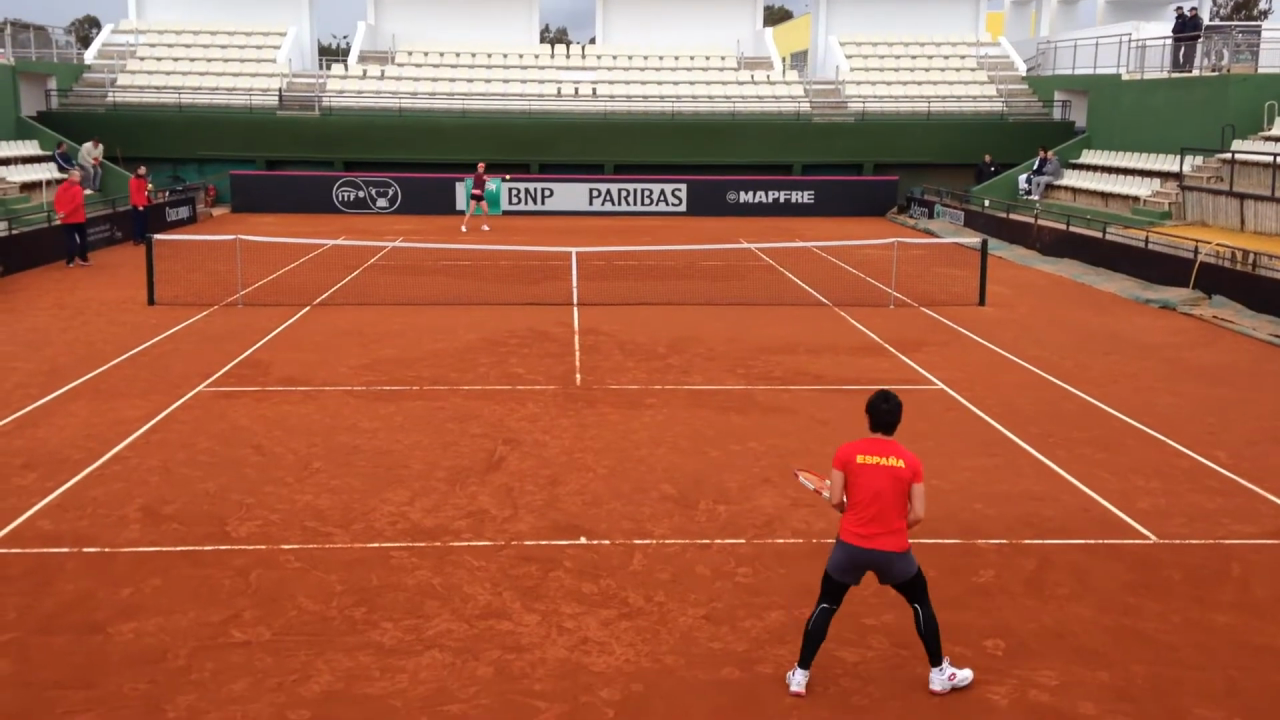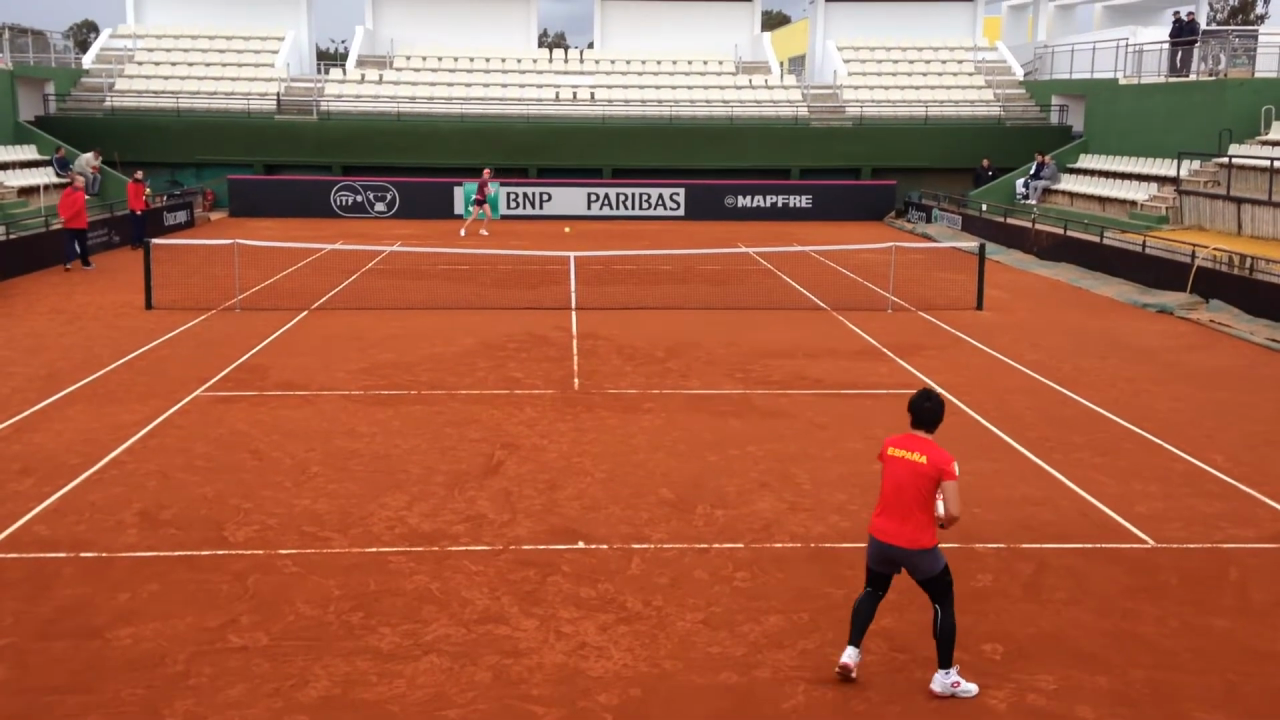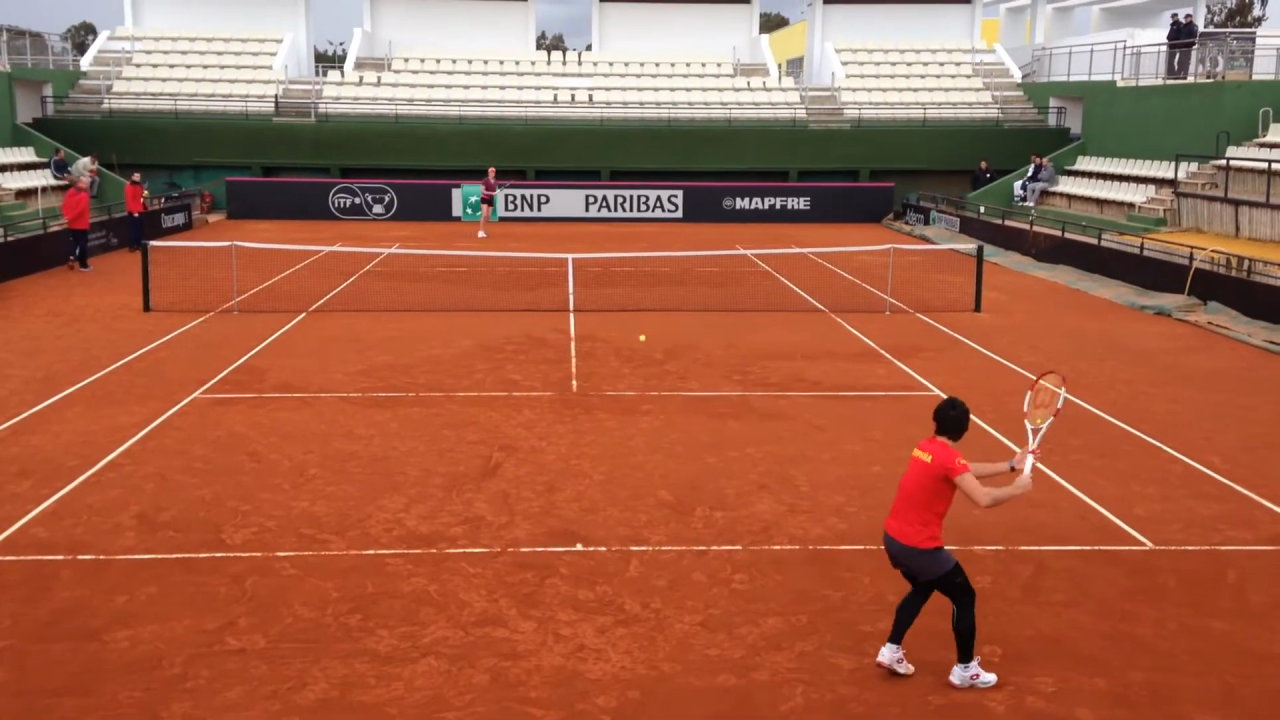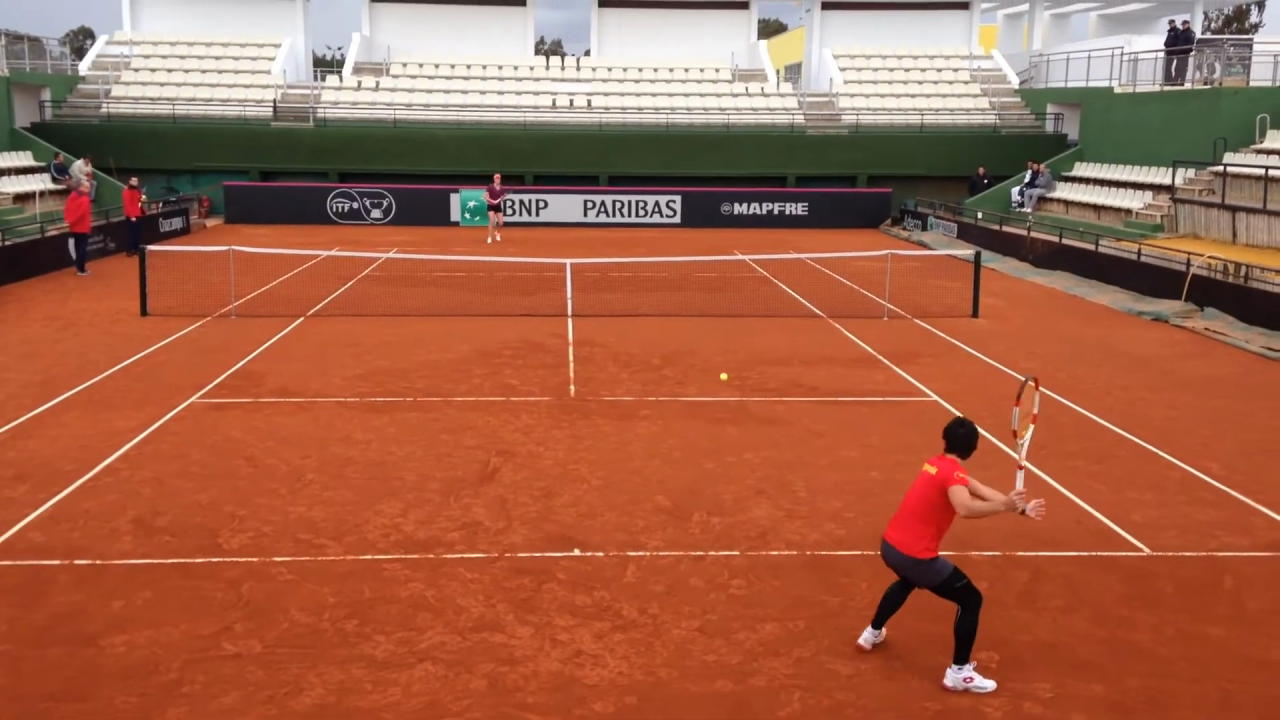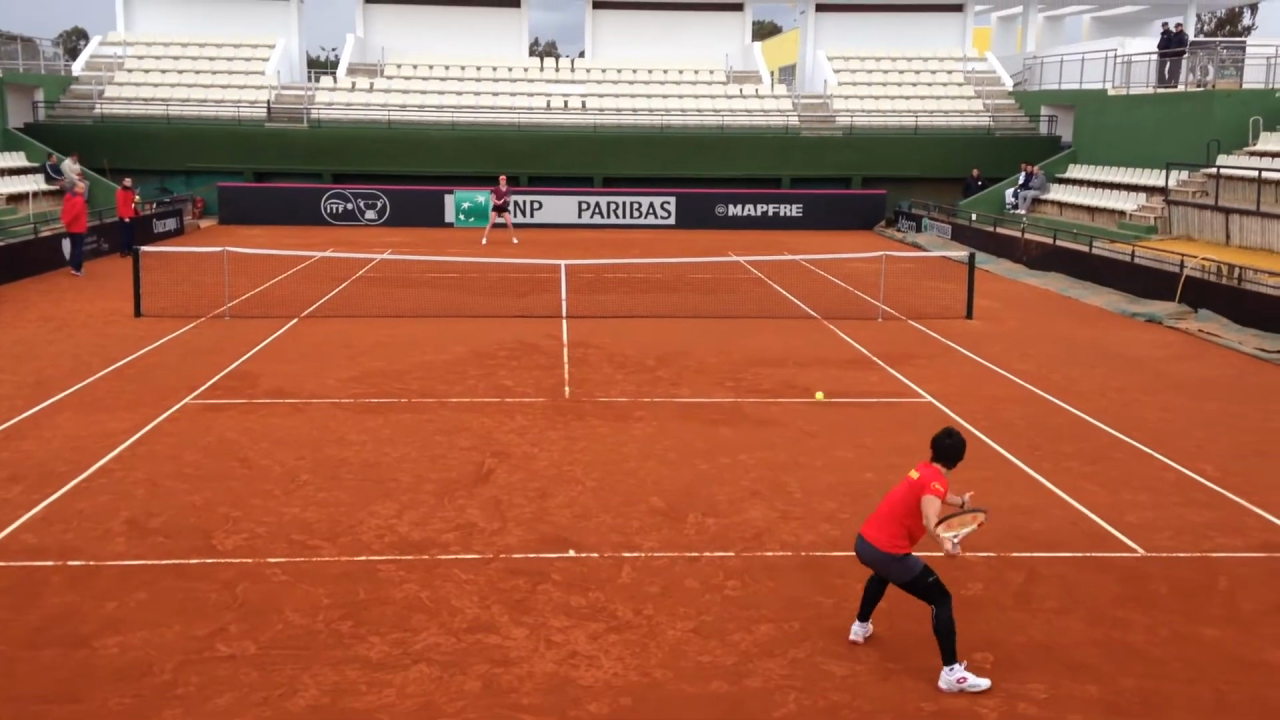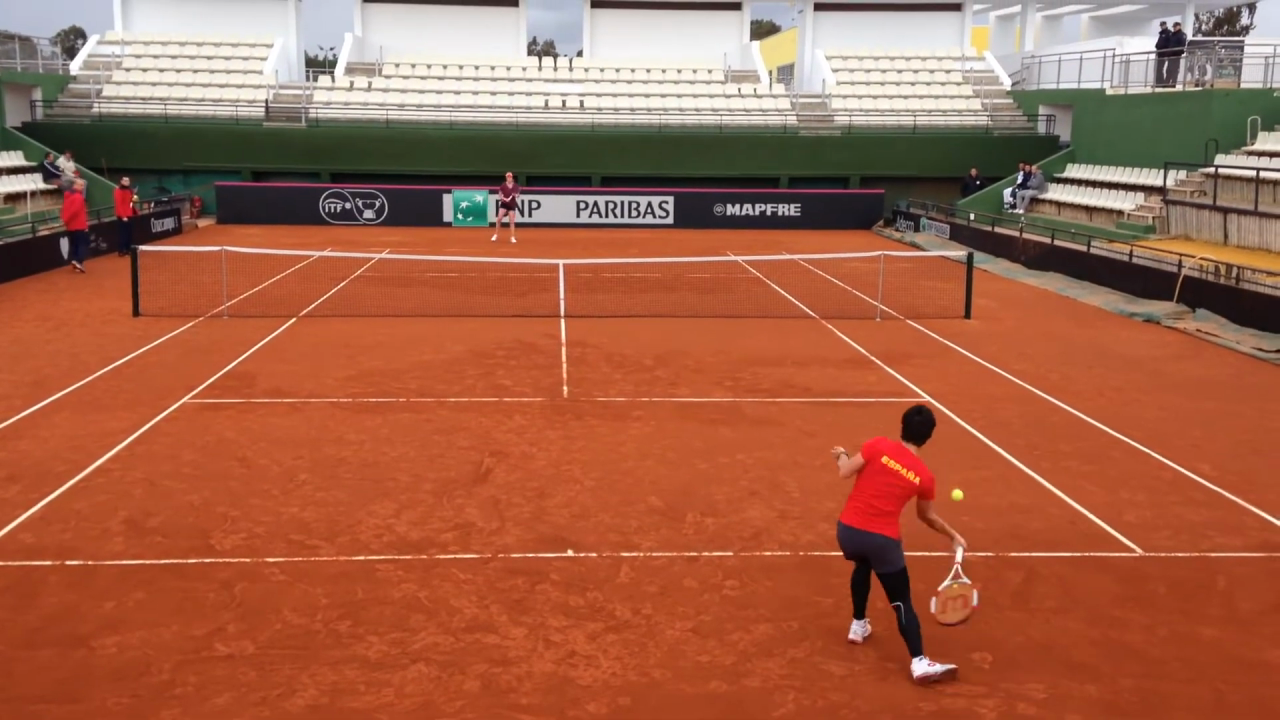
dt=0.2s
person 1, frame 1
left shoulder: (847, 453)
right shoulder: (911, 462)
left elbow: (836, 501)
right elbow: (919, 514)
left hip: (851, 547)
right hip: (894, 551)
left knee: (826, 605)
right knee: (920, 602)
left ankle: (799, 675)
right ankle: (941, 672)
person 1, frame 2
left shoulder: (889, 445)
right shoulder: (941, 458)
right elbow: (954, 513)
right wrist: (943, 521)
left hip: (880, 538)
right hip: (917, 547)
left knee: (873, 592)
right knee: (944, 603)
left ankle: (851, 653)
right ankle: (945, 676)
person 1, frame 3
left shoulder: (925, 447)
right shoulder: (950, 459)
left elbow: (968, 471)
right elbow: (983, 498)
left wrist: (1009, 466)
right wrist: (1019, 488)
left hip: (892, 538)
right hip: (919, 547)
left knee: (921, 590)
right knee: (964, 598)
left ankle: (892, 651)
right ankle: (964, 669)
person 1, frame 4
left shoulder: (937, 464)
right shoulder: (954, 473)
left elbow: (982, 492)
right elbow: (965, 507)
left wrist: (1021, 507)
right wrist: (1004, 503)
left hip: (890, 545)
right hip: (916, 556)
left knee: (907, 581)
right knee: (972, 601)
left ankle: (872, 633)
right ankle: (959, 672)
person 1, frame 5
left shoulder: (921, 470)
right shoulder: (936, 483)
right elbow: (930, 522)
left wrist: (960, 501)
right wrist: (946, 544)
left hip: (864, 542)
right hip: (889, 553)
left knee: (882, 572)
right knee: (941, 602)
left ankle: (860, 627)
right ankle: (952, 672)
person 1, frame 6
left shoulder: (879, 445)
right shoulder: (924, 476)
left elbow: (844, 472)
right elbow: (927, 517)
left wrist: (842, 455)
right wrist: (952, 535)
left hip: (847, 530)
right hip: (883, 538)
left knee: (862, 567)
right knee: (900, 601)
left ankle: (858, 625)
right ankle: (920, 662)
